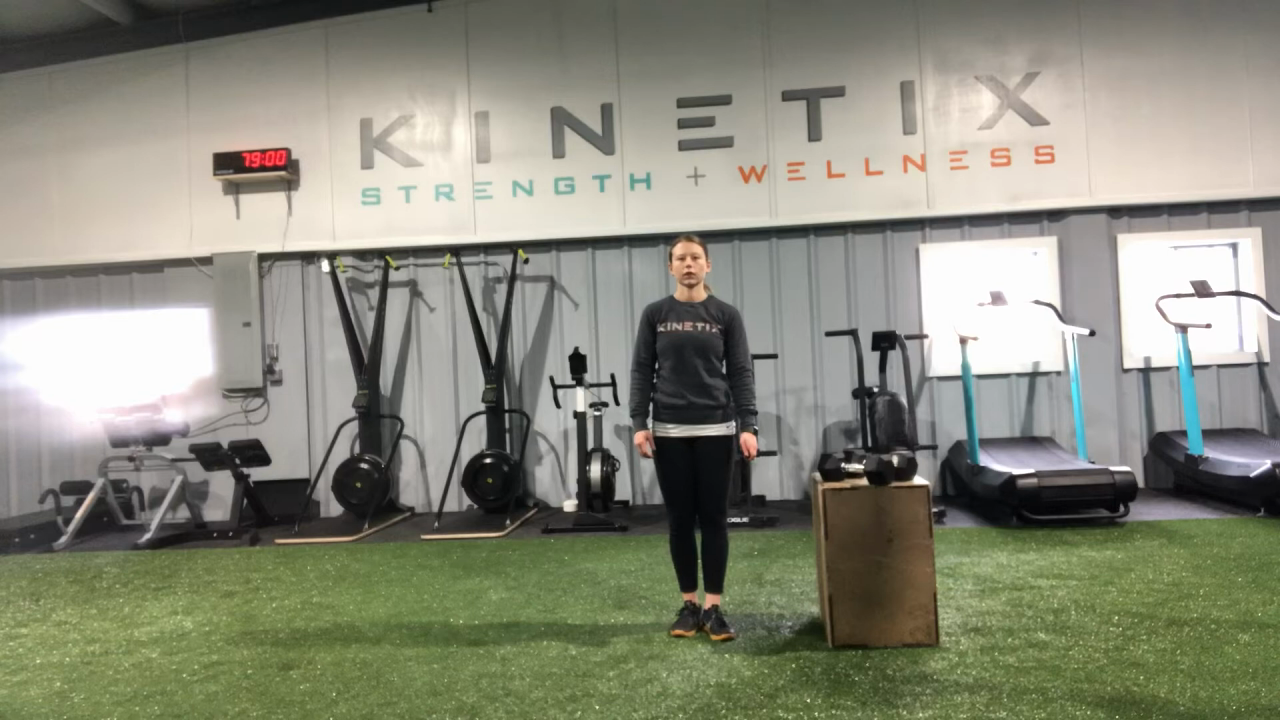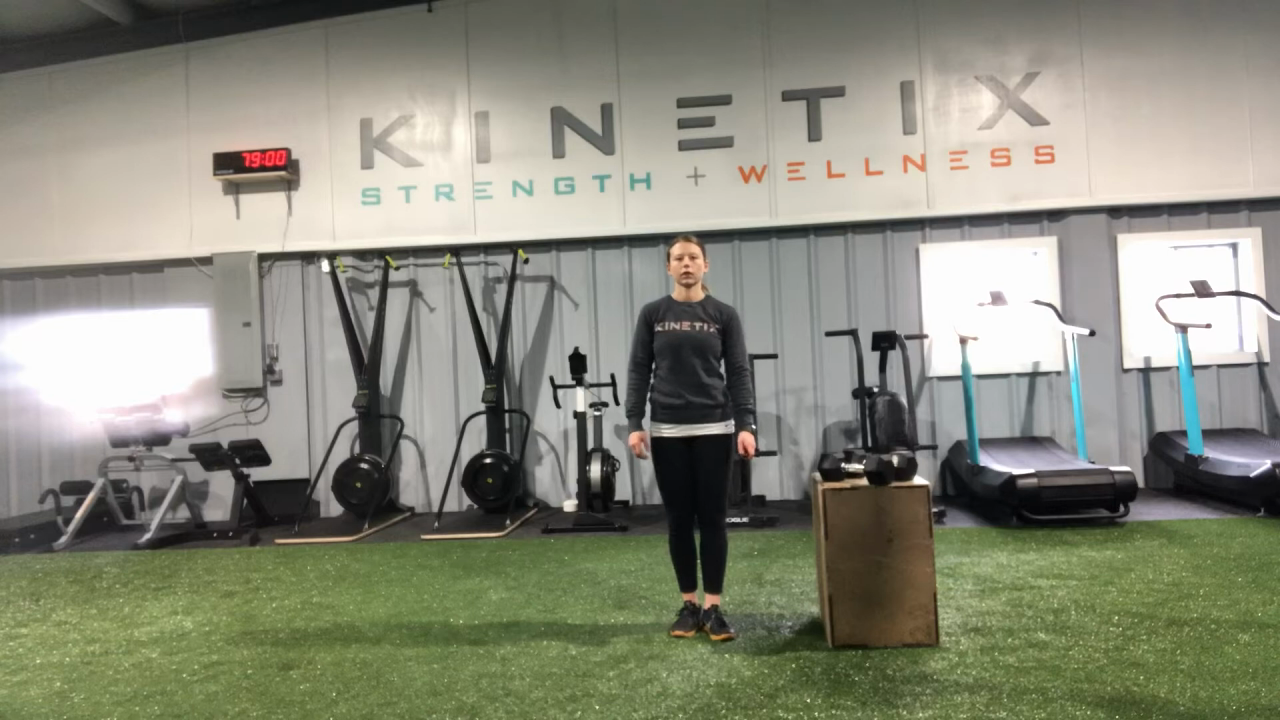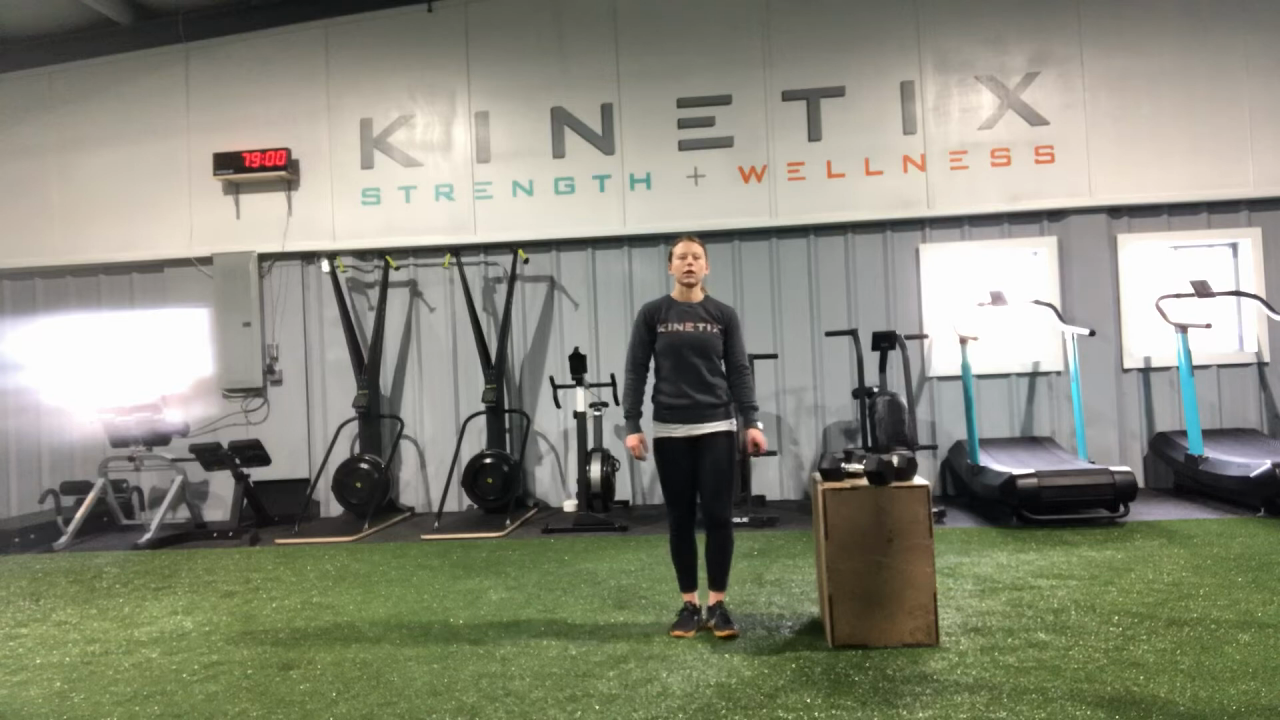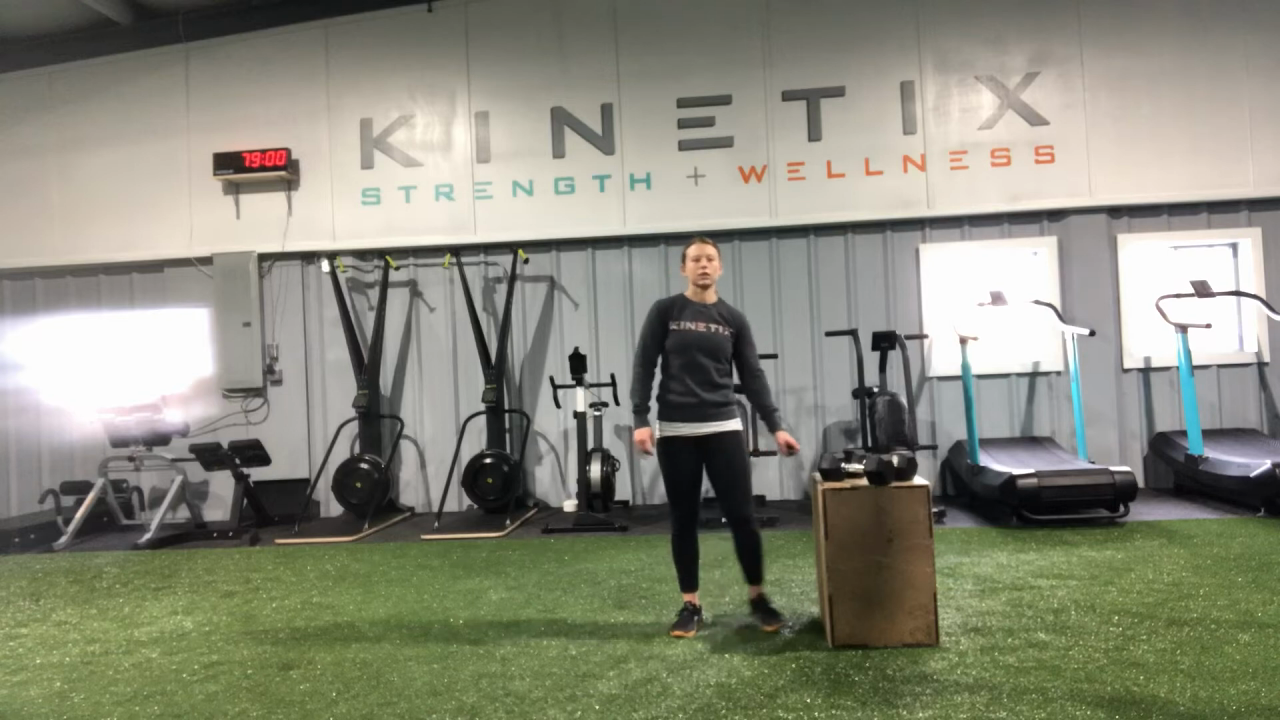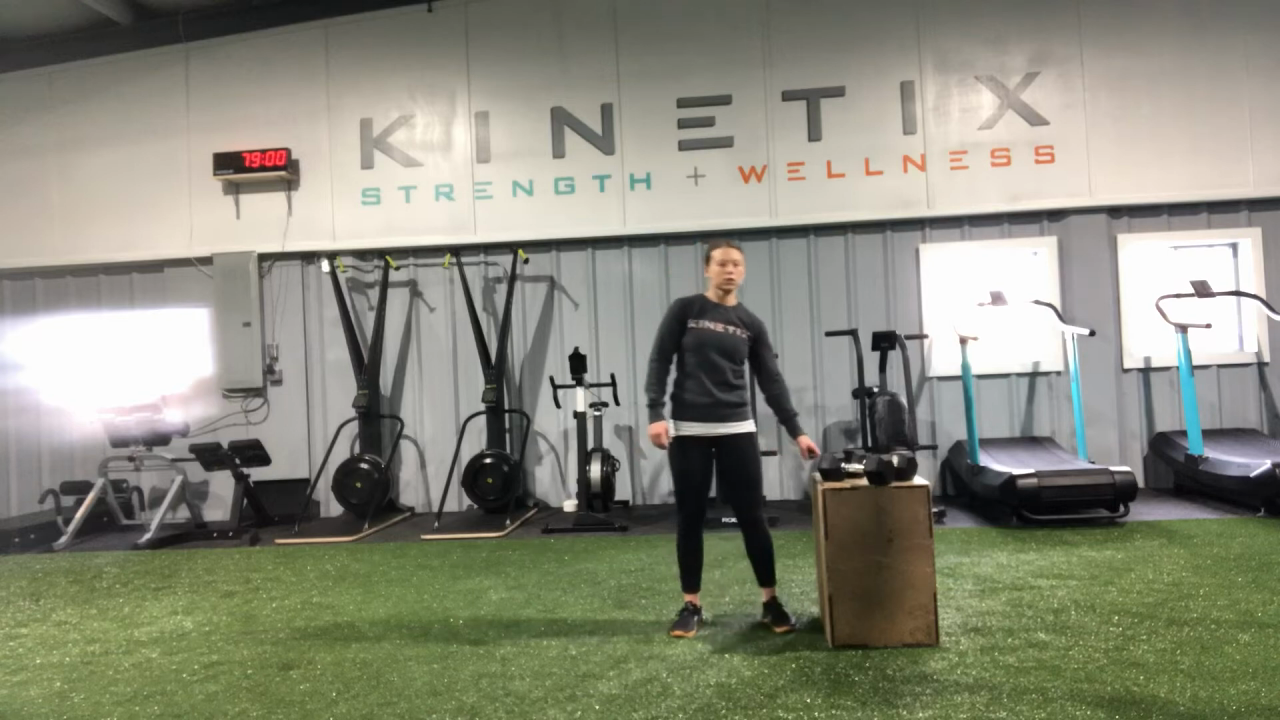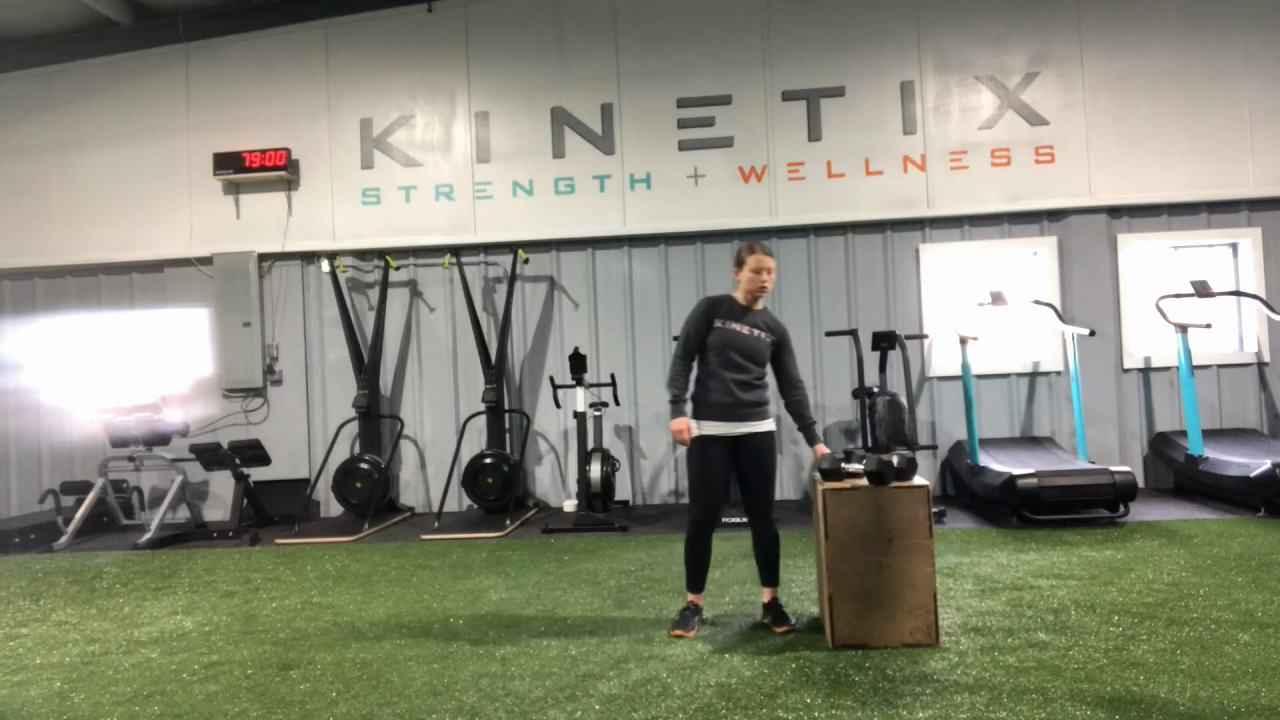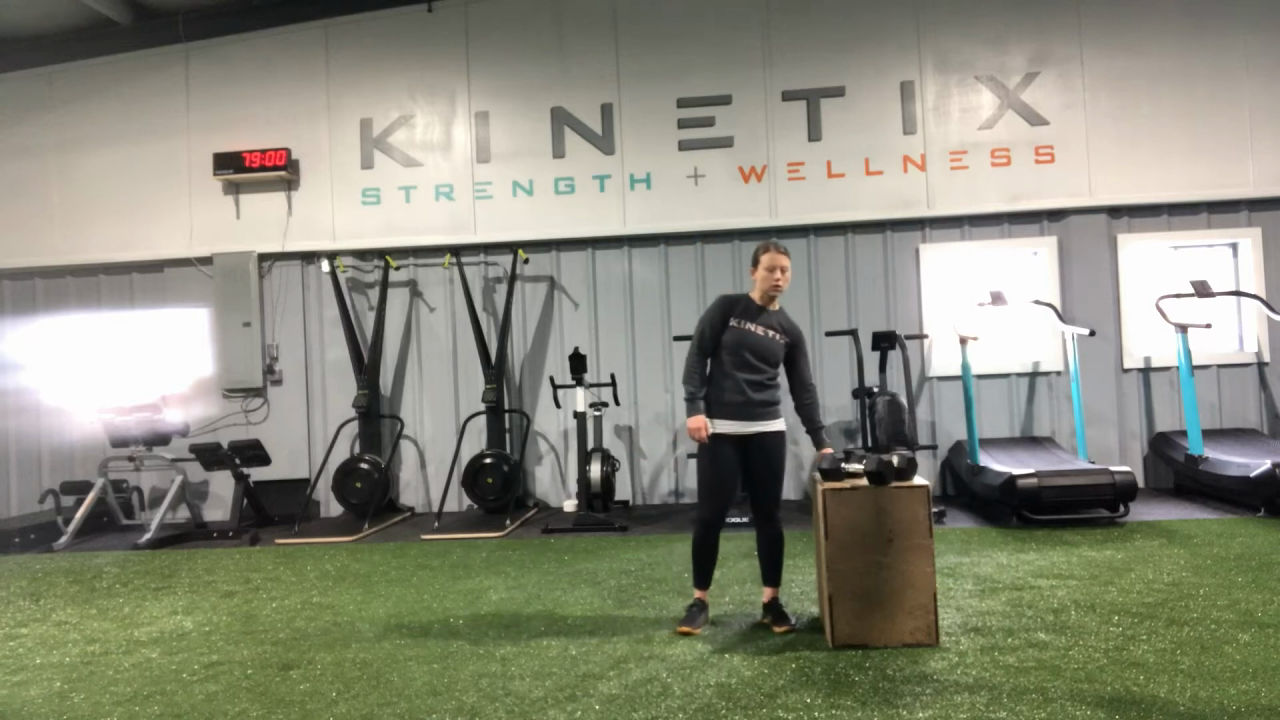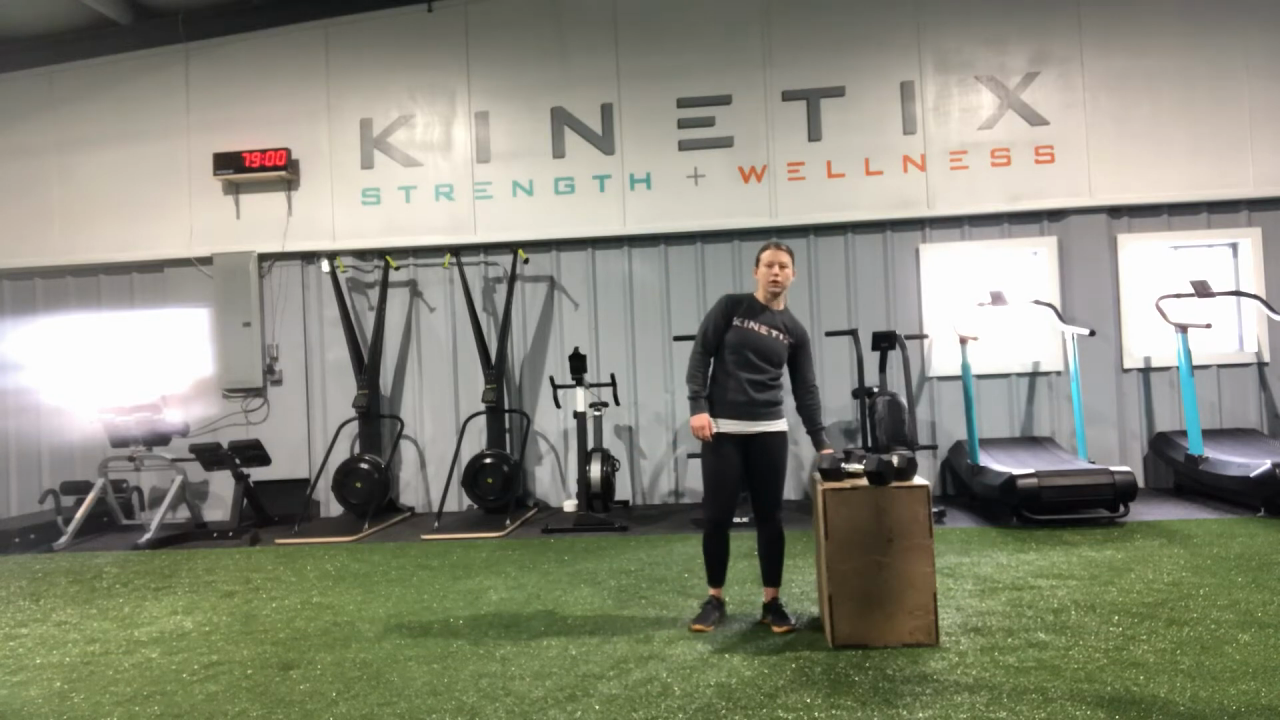
dt=0.2s
person 1, frame 1
left shoulder: (726, 315)
right shoulder: (655, 314)
left elbow: (741, 373)
right elbow: (642, 372)
left wrist: (747, 426)
right wrist: (639, 423)
left hip: (715, 428)
right hip: (669, 430)
left knee: (713, 518)
right knee: (679, 519)
left ankle: (713, 606)
right ankle: (689, 604)
person 1, frame 2
left shoulder: (724, 315)
right shoulder: (653, 314)
left elbow: (739, 373)
right elbow: (639, 371)
left wrist: (746, 425)
right wrist: (635, 423)
left hip: (714, 428)
right hip: (667, 430)
left knee: (712, 518)
right knee: (679, 520)
left ankle: (713, 607)
right ankle: (689, 604)
person 1, frame 3
left shoulder: (723, 314)
right shoulder: (652, 313)
left elbow: (739, 371)
right elbow: (636, 371)
left wrist: (751, 421)
right wrist: (632, 425)
left hip: (716, 427)
right hip: (670, 430)
left knee: (718, 515)
right knee: (680, 519)
left ankle: (717, 604)
right ankle: (690, 604)
person 1, frame 4
left shoulder: (734, 319)
right shoulder: (664, 311)
left elbow: (752, 376)
right elbow: (644, 366)
left wrist: (775, 425)
right wrist: (641, 419)
left hip: (723, 426)
right hip: (675, 429)
left knee: (741, 513)
right knee: (683, 518)
left ankle: (757, 597)
right ankle: (690, 605)
person 1, frame 5
left shoulder: (751, 324)
right shoulder: (683, 309)
left elbow: (771, 380)
right elbow: (659, 362)
left wrist: (796, 431)
right wrist: (656, 413)
left hip: (737, 428)
right hip: (688, 429)
left knee: (752, 516)
right knee: (690, 518)
left ankle: (771, 601)
right ankle: (691, 604)
person 1, frame 6
left shoulder: (774, 328)
right shoulder: (710, 309)
left elbow: (791, 386)
right elbow: (682, 359)
left wrist: (814, 438)
right wrist: (678, 410)
left hip: (757, 429)
right hip: (709, 429)
left knee: (762, 517)
right knee: (702, 517)
left ankle: (772, 601)
right ankle: (693, 603)
person 1, frame 7
left shoulder: (790, 330)
right shoulder: (726, 308)
left elbow: (803, 388)
right elbow: (697, 357)
left wrist: (821, 442)
right wrist: (694, 408)
left hip: (767, 429)
right hip: (720, 427)
left knee: (768, 516)
right knee: (710, 515)
left ankle: (771, 601)
right ankle: (699, 600)
person 1, frame 8
left shoulder: (795, 330)
right shoulder: (730, 307)
left elbow: (805, 390)
right elbow: (700, 356)
left wrist: (821, 443)
right wrist: (697, 406)
left hip: (769, 429)
right hip: (723, 426)
left knee: (769, 516)
right knee: (717, 515)
left ankle: (772, 601)
right ankle: (715, 598)
